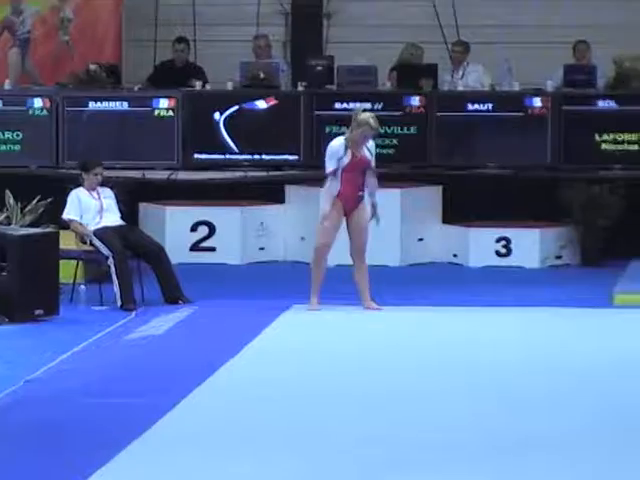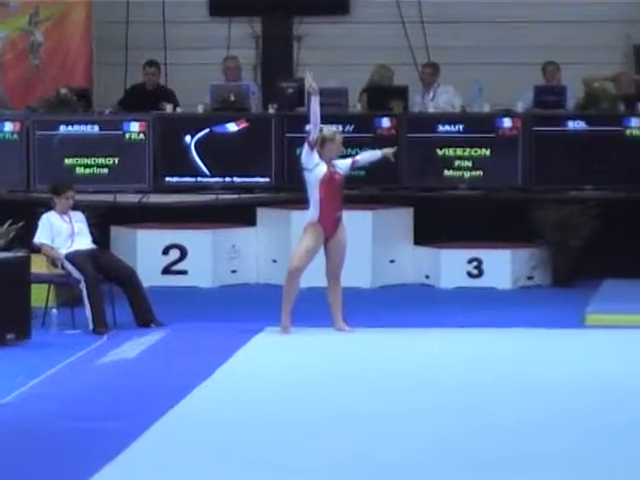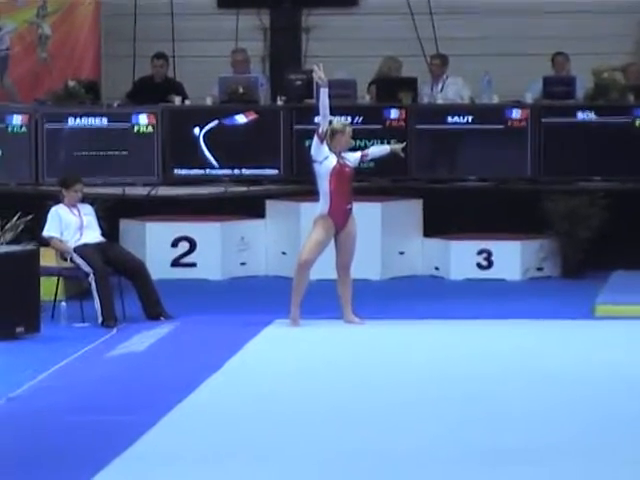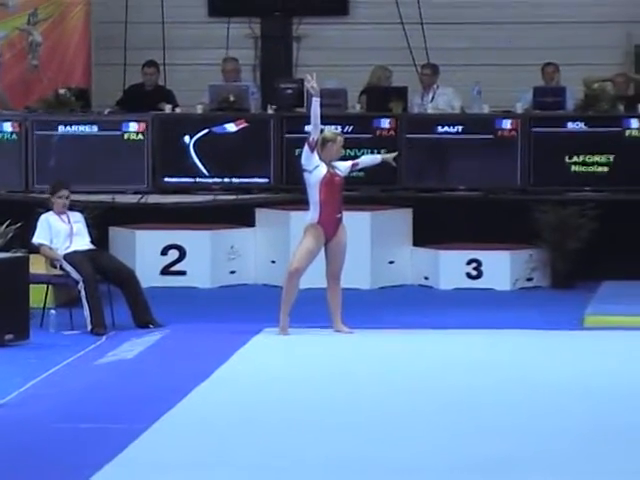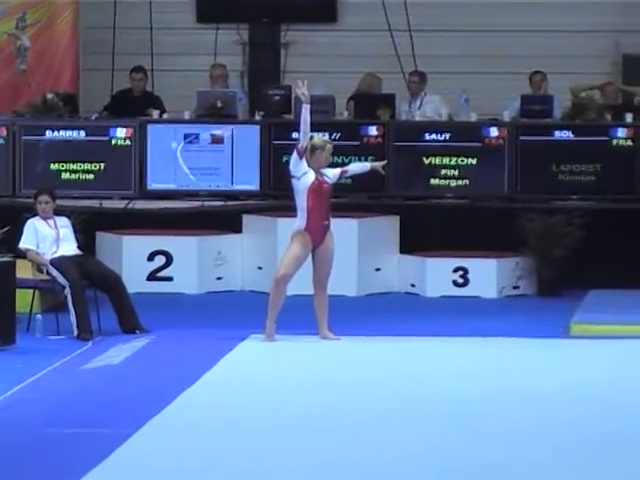
dt=0.7s
person 1, frame 1
left shoulder: (369, 146)
right shoulder: (337, 145)
right elbow: (331, 178)
left wrist: (373, 203)
right wrist: (325, 207)
left hip: (358, 203)
right hip: (337, 201)
left knee: (359, 254)
right knee: (321, 248)
left ankle: (367, 299)
right ankle: (314, 297)
person 1, frame 2
left shoulder: (338, 166)
right shoulder: (311, 160)
left elbow: (362, 157)
right elbow: (314, 127)
left wrist: (383, 152)
right wrist: (314, 95)
left hip: (337, 226)
right hip: (316, 226)
left knee: (334, 275)
right knee: (295, 268)
left ankle: (338, 321)
right ankle: (285, 319)
person 1, frame 3
left shoulder: (348, 158)
right shoulder: (320, 153)
left elbow: (370, 151)
right elbow: (324, 119)
left wrist: (391, 148)
right wrist: (323, 87)
left hip: (347, 219)
right hip: (326, 218)
left knee: (344, 267)
right knee: (304, 261)
left ankle: (348, 313)
right ankle: (294, 312)
person 1, frame 4
left shoulder: (339, 167)
right shoulder: (311, 162)
left elbow: (361, 161)
right elbow: (315, 129)
left wrist: (383, 157)
right wrist: (316, 97)
left hip: (337, 228)
right hip: (317, 227)
left knee: (334, 277)
right knee: (294, 270)
left ankle: (337, 323)
right ankle: (283, 321)
person 1, frame 5
left shoulder: (327, 174)
right shoulder: (299, 168)
left elbow: (350, 169)
right elbow: (303, 136)
left wrist: (373, 165)
right wrist: (306, 104)
left hip: (325, 234)
right hip: (304, 234)
left knee: (321, 283)
right knee: (281, 276)
left ankle: (324, 330)
right ankle: (270, 327)
person 2, frame 1
left shoulder: (108, 192)
right shoulder: (76, 194)
right elbow: (73, 224)
right wrist: (89, 235)
left hip: (121, 227)
right hip: (99, 231)
left knee: (156, 249)
right knee: (119, 252)
left ankle: (174, 295)
right ankle: (126, 300)
person 2, frame 2
left shoulder: (79, 215)
right shoulder: (48, 218)
right elbow: (45, 248)
left wrist: (95, 253)
right wrist: (61, 258)
left hip: (92, 251)
right hip: (71, 254)
left knee: (127, 272)
right knee: (91, 276)
left ankle: (146, 318)
right ankle: (98, 324)
person 2, frame 3
left shoulder: (88, 208)
right shoulder: (56, 211)
right elbow: (54, 241)
left wrist: (103, 243)
right wrist: (71, 252)
left hip: (101, 244)
right hip: (80, 248)
left knee: (137, 265)
right knee: (99, 269)
left ankle: (155, 310)
right ankle: (107, 317)
person 2, frame 4
left shoulder: (78, 216)
right shoulder: (46, 219)
right elbow: (43, 249)
right wrist: (61, 259)
left hip: (91, 251)
right hip: (70, 255)
left knee: (127, 273)
right knee: (88, 277)
left ankle: (144, 318)
right ankle: (96, 324)
person 2, frame 5
left shoulder: (64, 221)
right shoulder: (32, 224)
right elbow: (30, 254)
left wrist: (80, 255)
right wrist: (48, 264)
left hip: (78, 257)
right hip: (56, 260)
left knee: (113, 279)
right knee: (75, 282)
left ankle: (130, 324)
right ankle: (83, 330)
